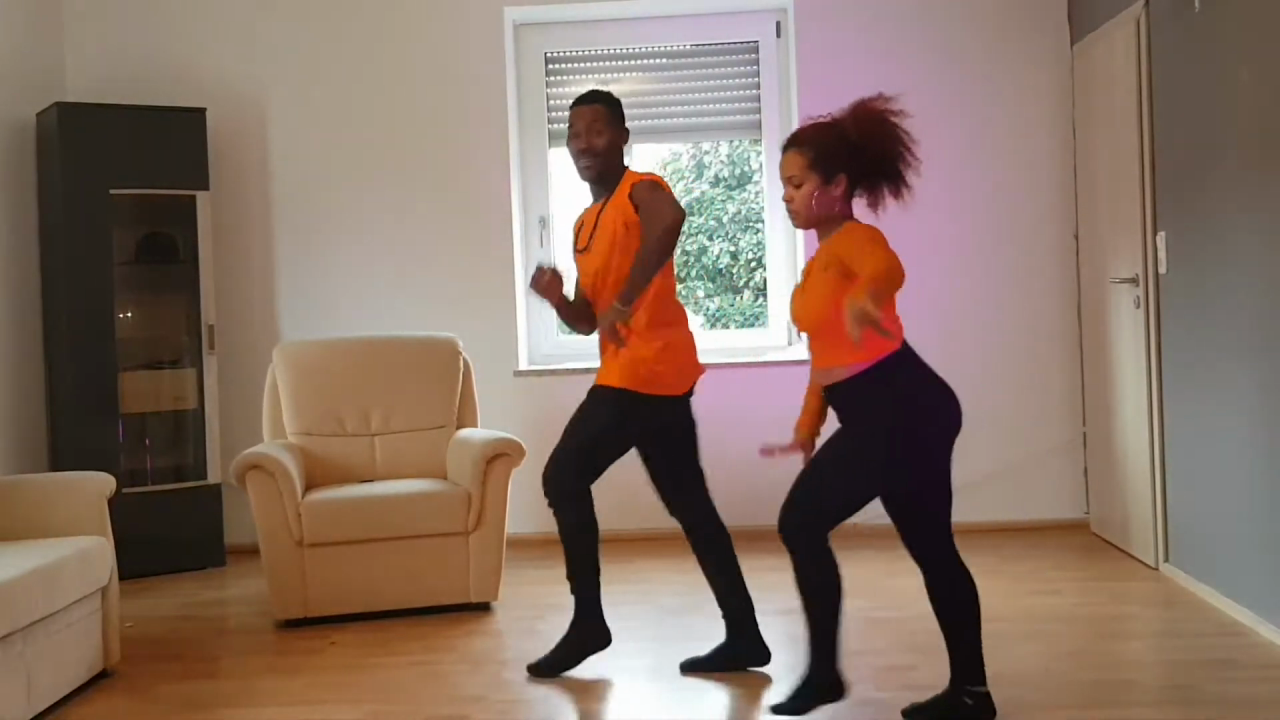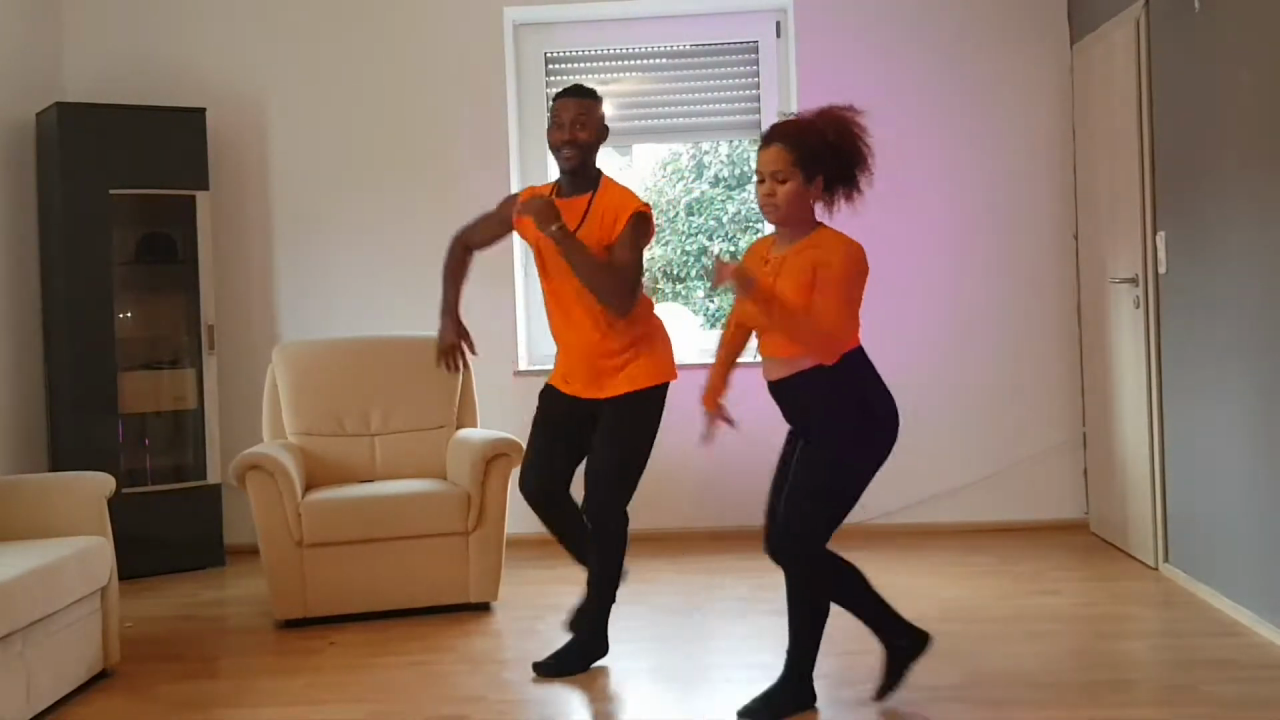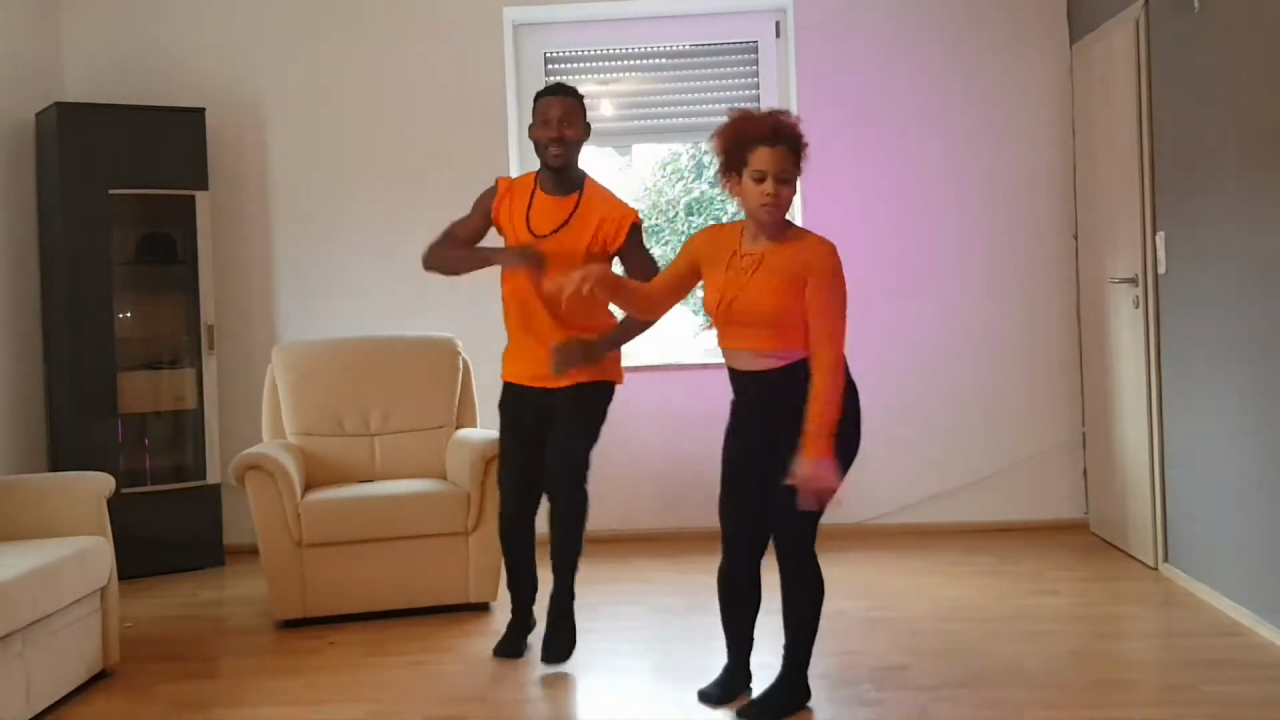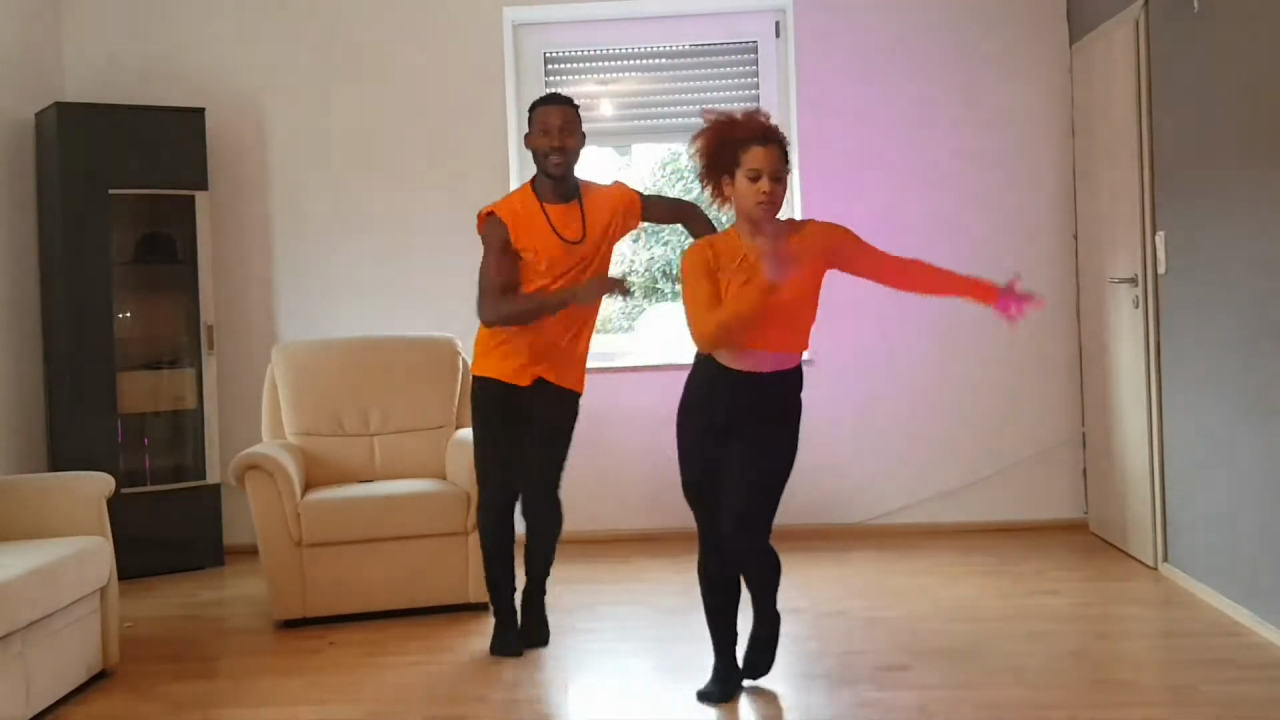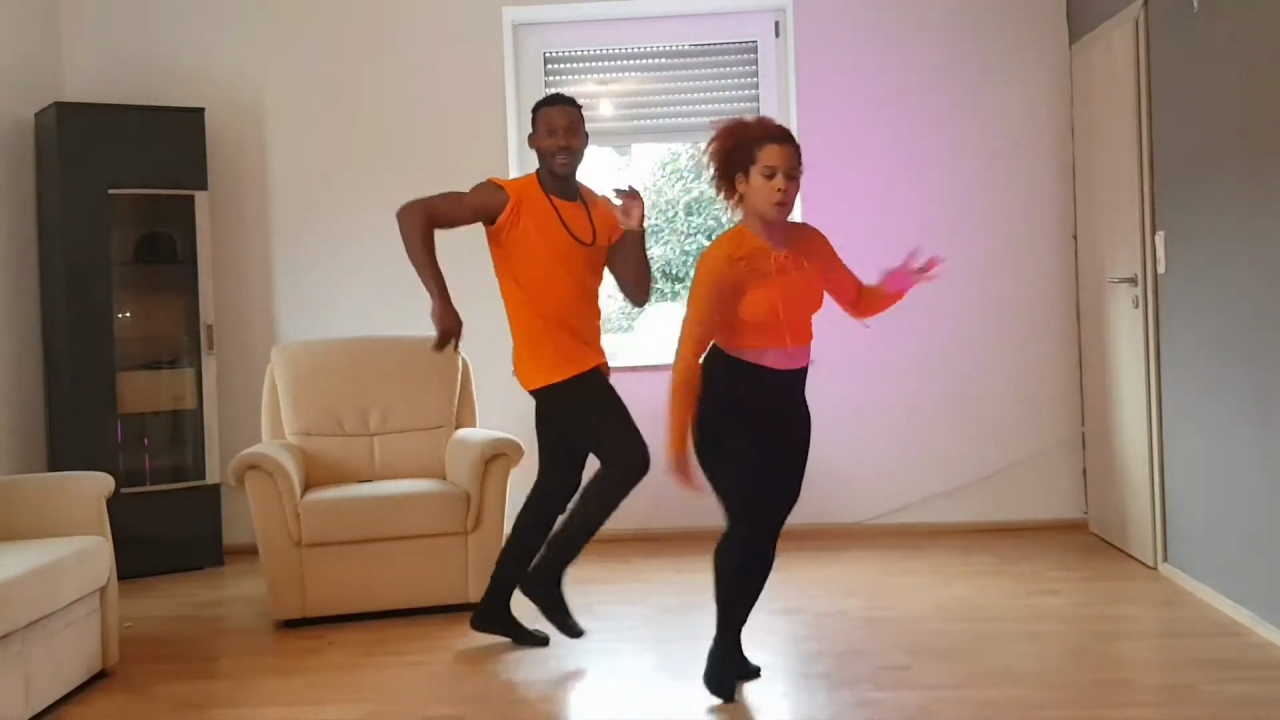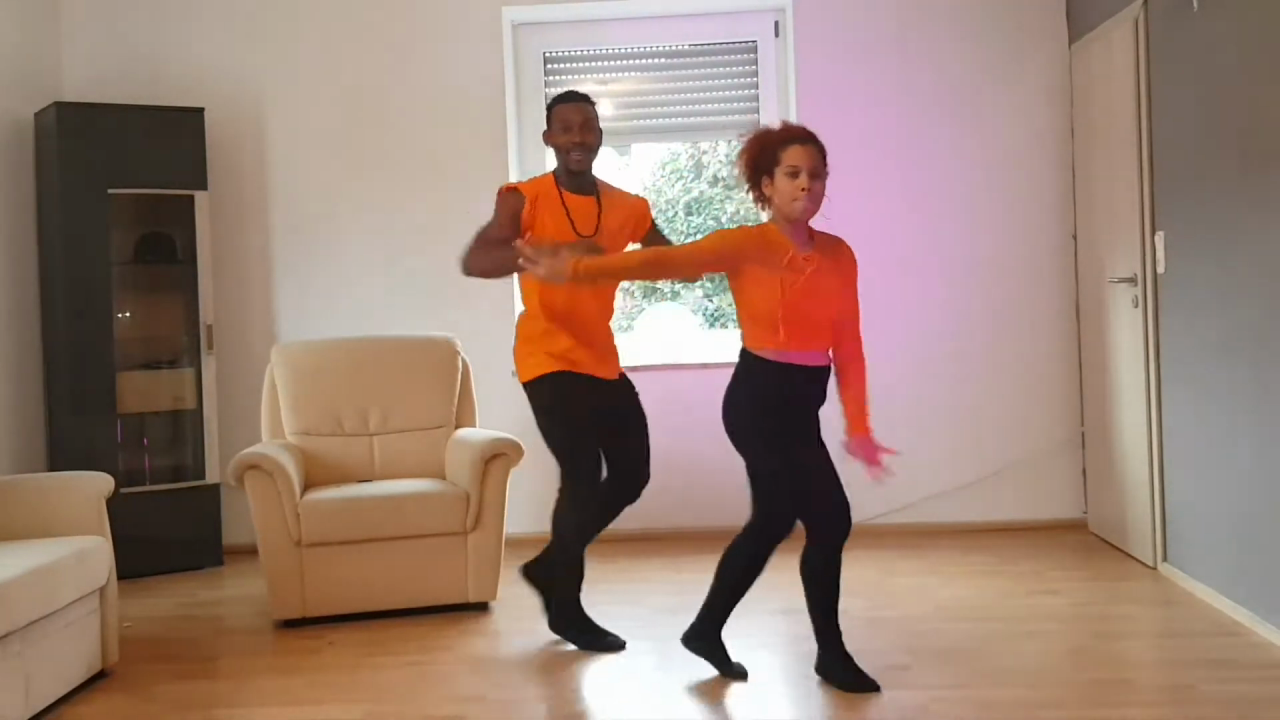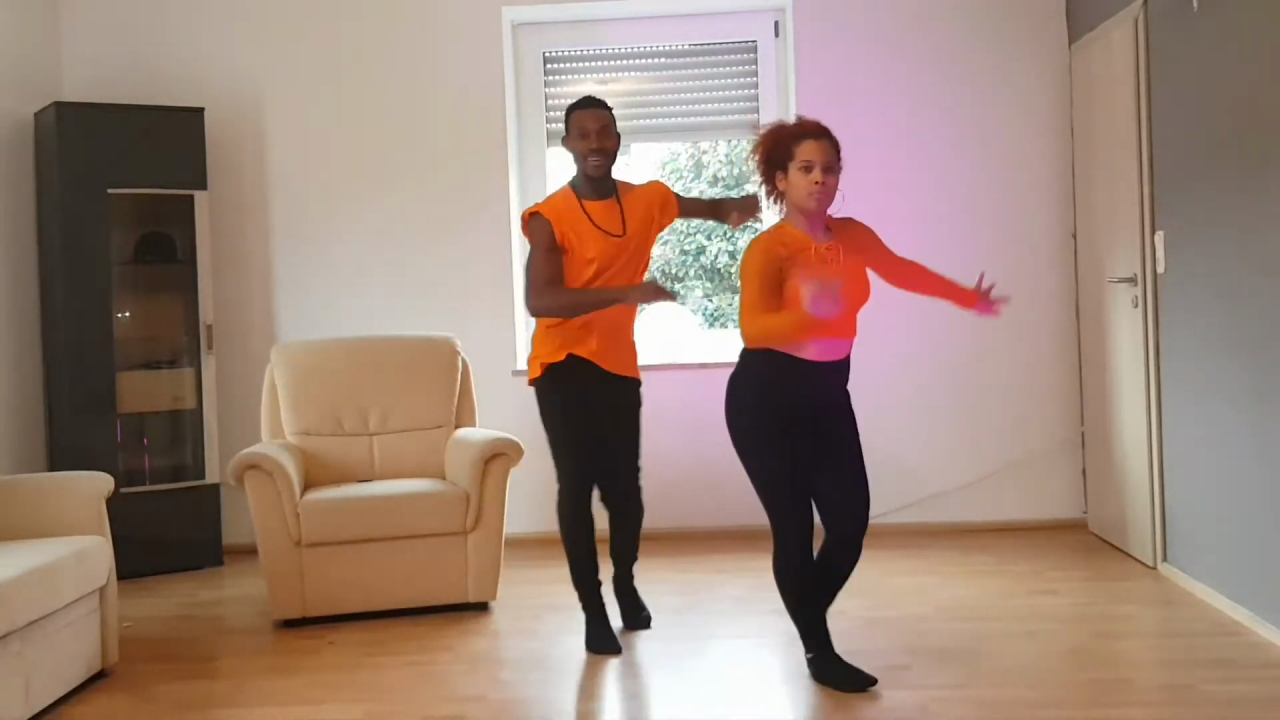
dt=0.2s
person 1, frame 1
left shoulder: (862, 243)
right shoulder: (827, 253)
left elbow: (885, 276)
right elbow: (829, 356)
left wrist: (865, 305)
right wrist: (805, 432)
left hip: (900, 412)
right hip: (887, 413)
left knee: (800, 524)
right knee: (931, 548)
person 1, frame 2
left shoulder: (842, 254)
right shoulder: (761, 254)
left elbow: (823, 342)
right elbow: (738, 326)
left wrist: (757, 290)
right wrist: (713, 389)
left hip: (851, 413)
right hip: (816, 415)
left knee: (788, 541)
right knee: (796, 542)
right ankle: (899, 634)
person 1, frame 3
left shoulder: (816, 255)
right shoulder: (714, 246)
left elbow: (828, 354)
right elbow: (651, 301)
left wrist: (817, 448)
right wrist: (603, 278)
left hip: (817, 412)
right hip: (753, 409)
left knee: (794, 541)
right knee: (740, 545)
right ankle: (736, 666)
person 1, frame 4
left shoulder: (815, 240)
right shoulder: (703, 256)
left elbow: (896, 271)
right elbow: (707, 335)
left wrist: (990, 293)
right wrist: (761, 284)
left hip: (771, 408)
right hip: (709, 405)
left knee: (745, 533)
right knee: (715, 541)
left ankle: (765, 619)
right ankle: (724, 663)
person 1, frame 5
left shoulder: (808, 243)
right shoulder: (723, 258)
left elbow: (859, 303)
right elbow: (691, 348)
left wrist: (899, 283)
right wrist: (678, 443)
left hip: (787, 402)
right hip: (728, 404)
left knee: (762, 530)
right knee: (750, 524)
left ankle: (730, 645)
right ankle: (722, 649)
person 1, frame 6
left shoulder: (839, 256)
right shoulder: (748, 246)
left elbow: (849, 346)
right elbow: (666, 263)
left wrist: (859, 427)
right wrist: (574, 264)
left hip: (802, 405)
right hip: (763, 402)
left knee: (770, 525)
right knee: (831, 518)
left ankle: (706, 629)
right ankle: (832, 653)
person 1, frame 7
left shoulder: (853, 237)
right shoulder: (766, 249)
left elbow: (904, 272)
right elbow: (754, 330)
left wrist: (970, 298)
right wrist: (807, 311)
left hip: (828, 394)
right hip: (766, 401)
left knee: (849, 525)
right knee: (793, 528)
left ankle: (808, 623)
right ankle: (817, 649)
person 2, frame 1
left shoulder: (645, 190)
right shoulder: (587, 228)
left elbow: (667, 223)
right elbow: (581, 321)
left wrist: (623, 299)
right wrist: (553, 290)
left hip: (645, 374)
right hip: (626, 376)
left knee: (560, 480)
right knee: (686, 502)
left ankle: (588, 622)
right ankle: (743, 635)
person 2, frame 2
left shoulder: (628, 211)
right shoulder: (528, 204)
left elbow: (618, 299)
right elbow: (462, 244)
left wrist: (557, 230)
right wrist: (449, 316)
left hip: (636, 376)
right hip: (574, 376)
left knee: (605, 503)
right knee: (537, 485)
left ankle: (592, 633)
right ankle: (601, 577)
person 2, frame 3
left shoulder: (611, 213)
right shoulder: (497, 197)
right elbow: (434, 258)
left wrist: (600, 342)
right wrist: (495, 255)
left hip: (589, 374)
right hip: (527, 372)
left knee: (566, 478)
right knee: (517, 492)
left ankle: (562, 606)
right ankle: (520, 611)
person 2, frame 4
left shoulder: (614, 201)
right shoulder: (502, 219)
left elbow: (682, 213)
right elbow: (492, 310)
left wrist: (707, 227)
right wrist: (575, 291)
left hip: (562, 374)
right hip: (499, 372)
left knee: (536, 488)
right knee: (496, 491)
left ankle: (534, 601)
right ankle: (503, 613)
person 2, frame 5
left shoulder: (604, 211)
right shoulder: (507, 200)
left elbow: (636, 291)
right elbow: (412, 214)
left wrist: (633, 234)
right wrist: (440, 298)
left hip: (582, 364)
right hip: (555, 365)
left knee: (556, 485)
right knee: (629, 459)
left ankle: (494, 605)
right ankle: (544, 574)
person 2, frame 6
left shoulder: (628, 207)
right shoulder: (521, 198)
right elbow: (473, 262)
left hip: (602, 361)
right hip: (555, 364)
left knee: (631, 475)
right knee: (584, 477)
left ankle: (550, 568)
right ankle: (568, 608)
person 2, frame 7
left shoulder: (652, 198)
right shoulder: (545, 218)
left elbow: (721, 208)
right elbow: (541, 302)
left wrist: (749, 204)
right wrist: (627, 292)
left hip: (615, 365)
right hip: (560, 362)
left knee: (622, 488)
right knee: (574, 478)
left ankle: (624, 583)
right ankle: (592, 608)
